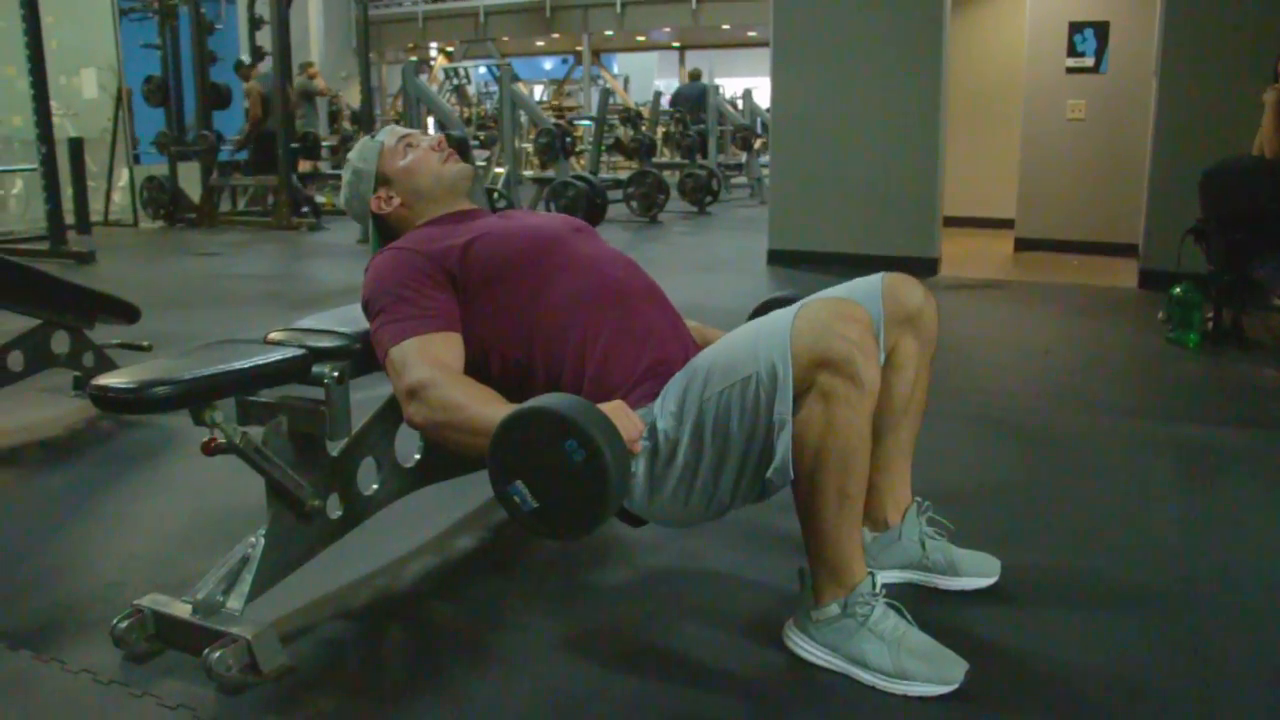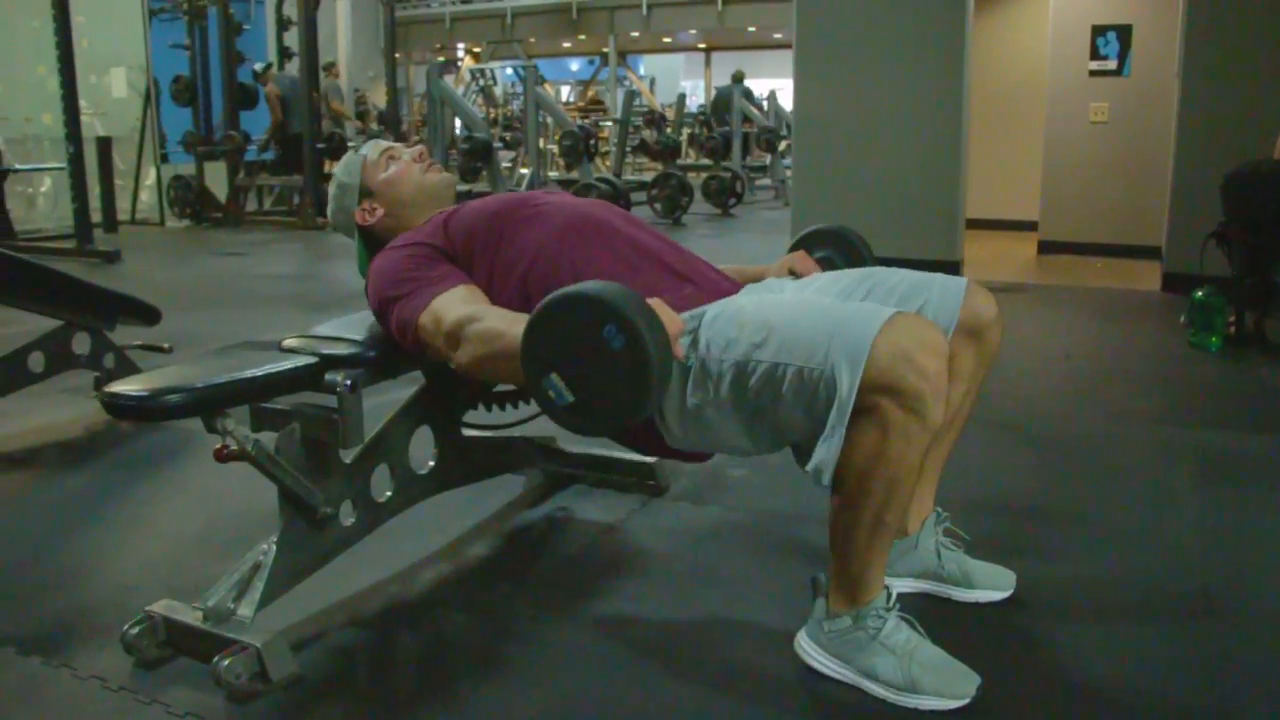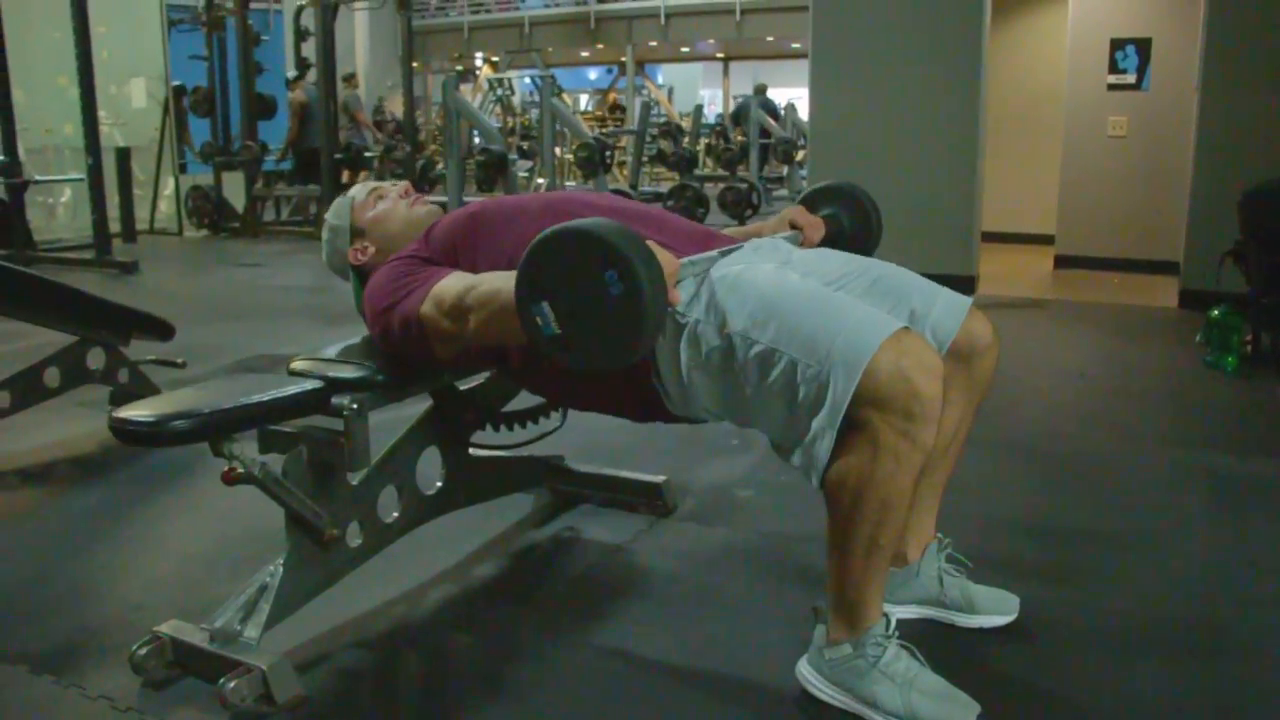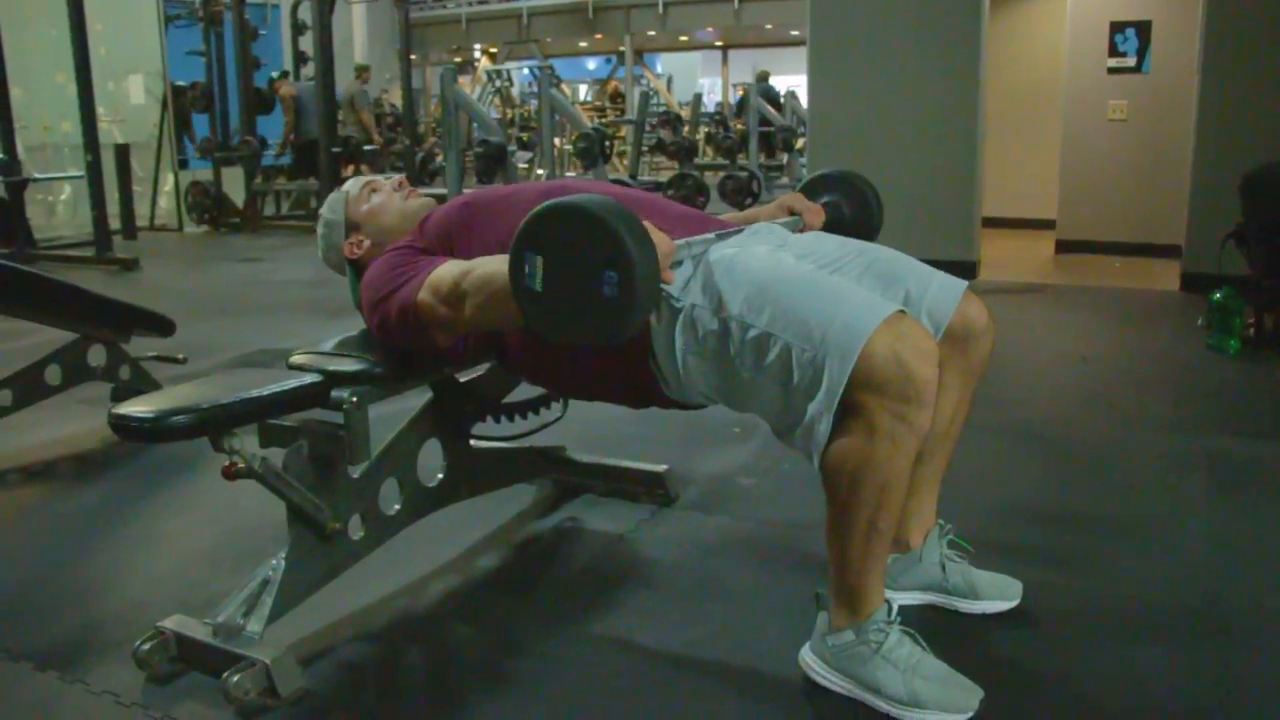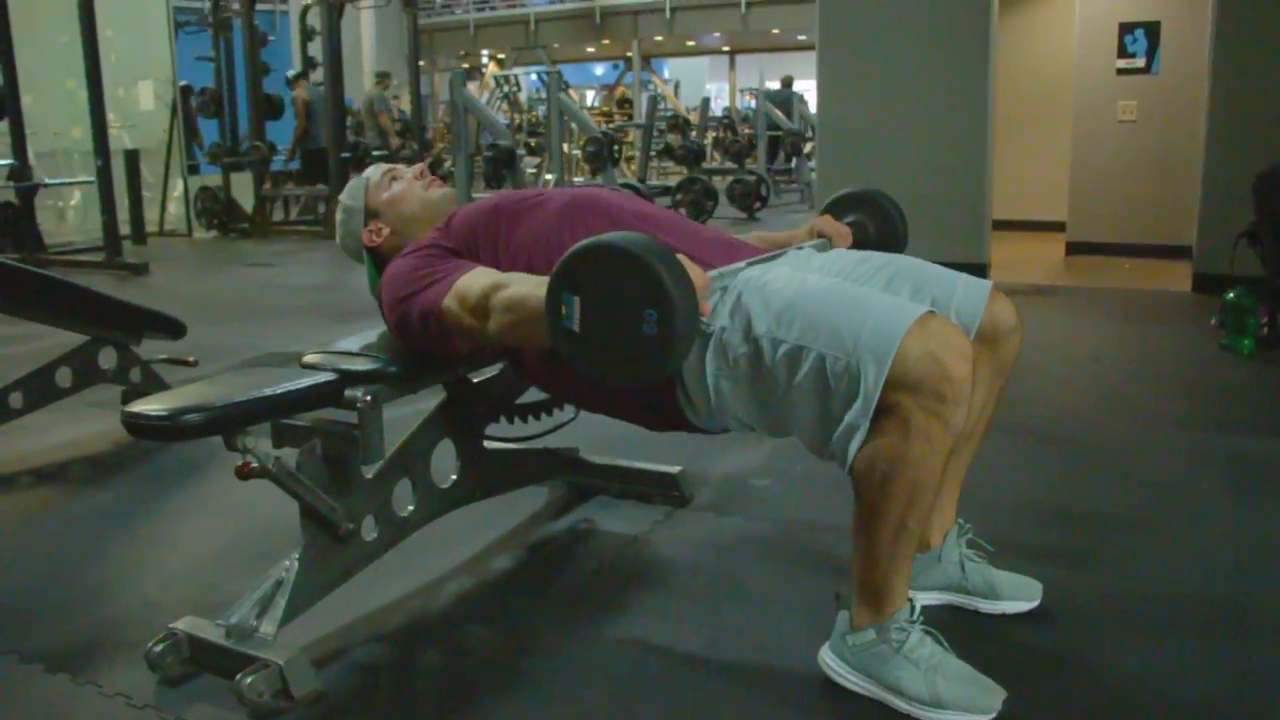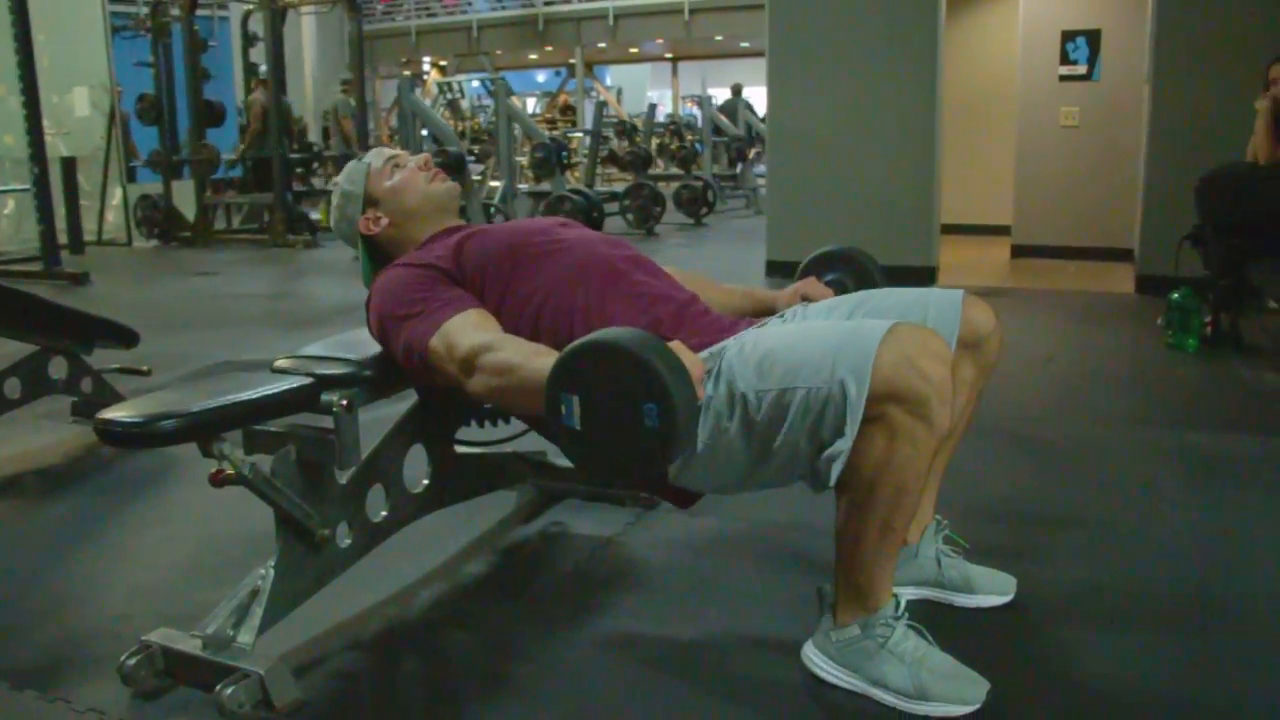
dt=0.5s
person 1, frame 1
left shoulder: (517, 226)
right shoulder: (409, 264)
right elbow: (426, 392)
left wrist: (738, 343)
left hip: (702, 383)
right hip: (654, 434)
left knee: (902, 301)
right knee: (836, 335)
left ankle: (889, 528)
right ankle: (838, 611)
person 1, frame 2
left shoulder: (500, 221)
right shoulder: (404, 261)
right elbow: (467, 335)
left wrist: (765, 271)
left hip: (732, 301)
right hip: (684, 352)
left knee: (969, 315)
right knee: (910, 362)
left ankle: (909, 539)
right ankle: (849, 619)
person 1, frame 3
left shoulder: (475, 233)
right shoulder: (398, 284)
right elbow: (468, 310)
left wrist: (760, 227)
right hip: (681, 307)
left knee: (967, 341)
right knee: (902, 383)
left ankle: (908, 564)
right ankle: (850, 646)
person 1, frame 4
left shoulder: (472, 224)
right shoulder: (395, 275)
right elbow: (463, 296)
left wrist: (756, 212)
right hip: (675, 290)
left knee: (962, 324)
right knee: (898, 369)
left ankle: (911, 551)
right ankle: (853, 633)
person 1, frame 5
left shoulder: (500, 225)
right shoulder: (414, 274)
right elbow: (495, 306)
left wrist: (786, 235)
right hip: (700, 315)
left knee: (991, 323)
right knee: (933, 368)
left ankle: (933, 550)
right ankle: (874, 632)
person 1, frame 6
left shoulder: (518, 238)
right shoulder: (409, 283)
right elbow: (483, 361)
left wrist: (770, 300)
left hip: (734, 346)
right hip: (695, 396)
left knee: (968, 325)
right knee: (911, 371)
left ankle: (910, 547)
right ankle: (858, 627)
